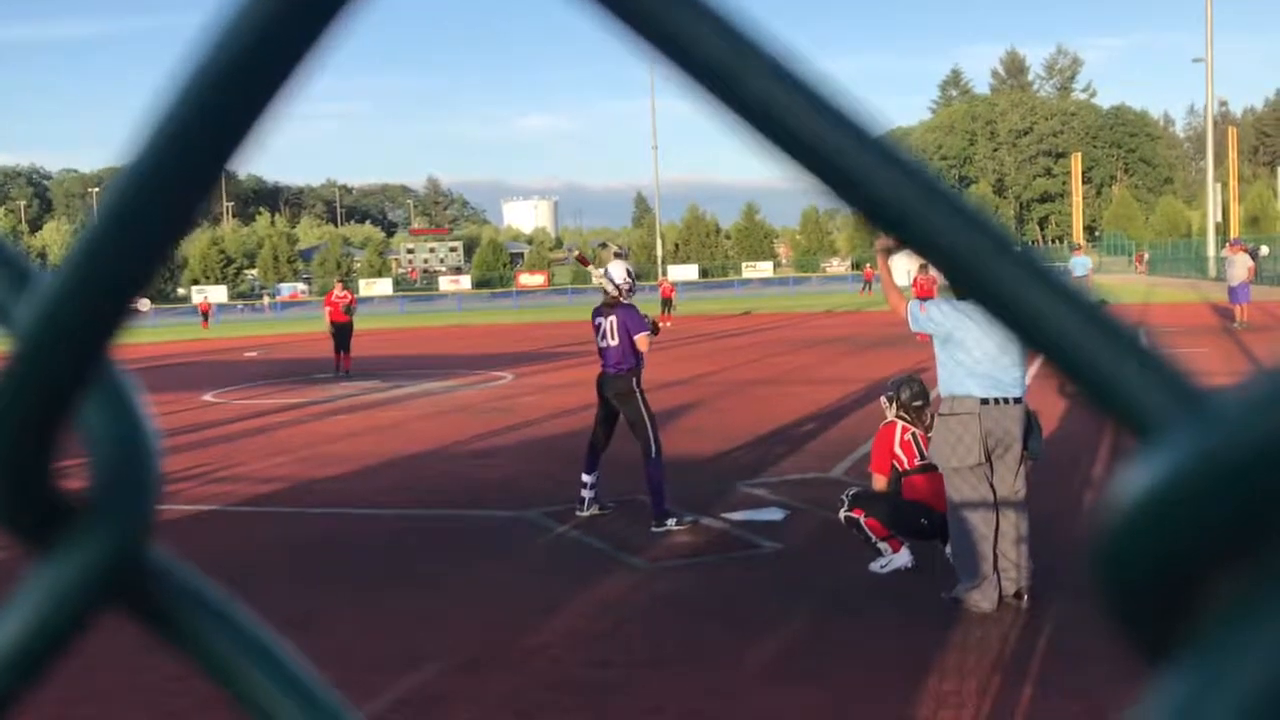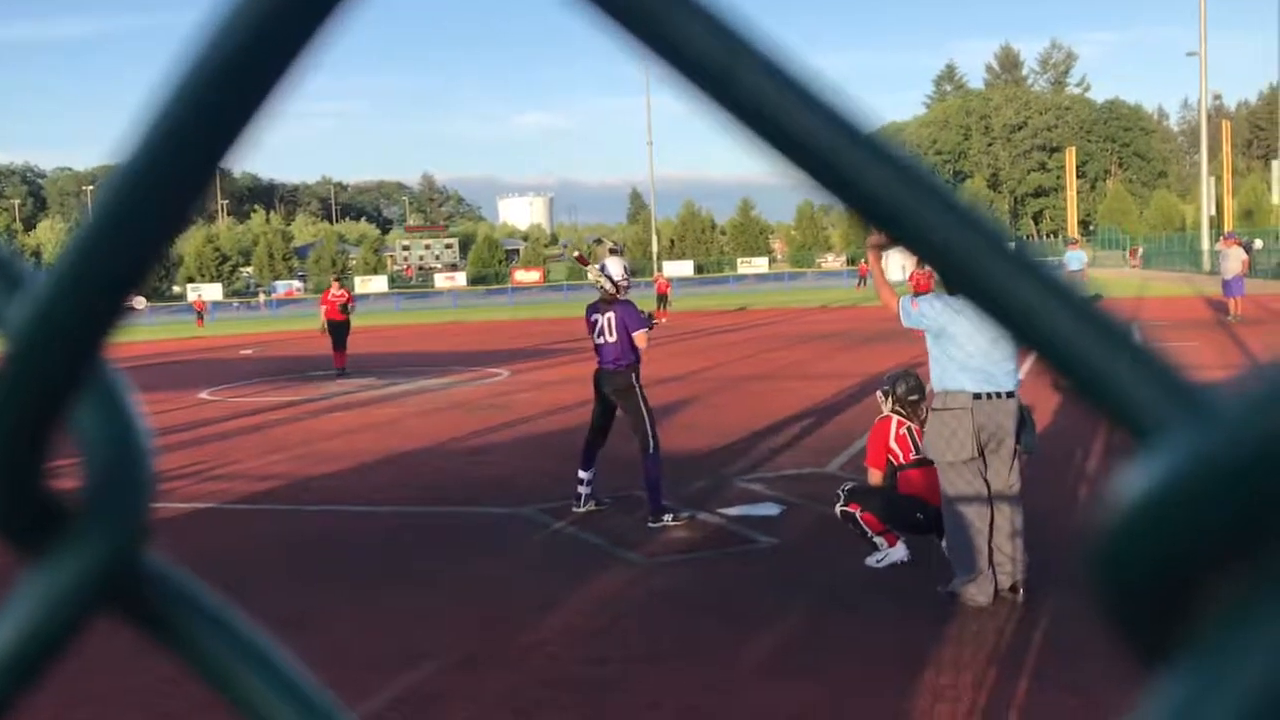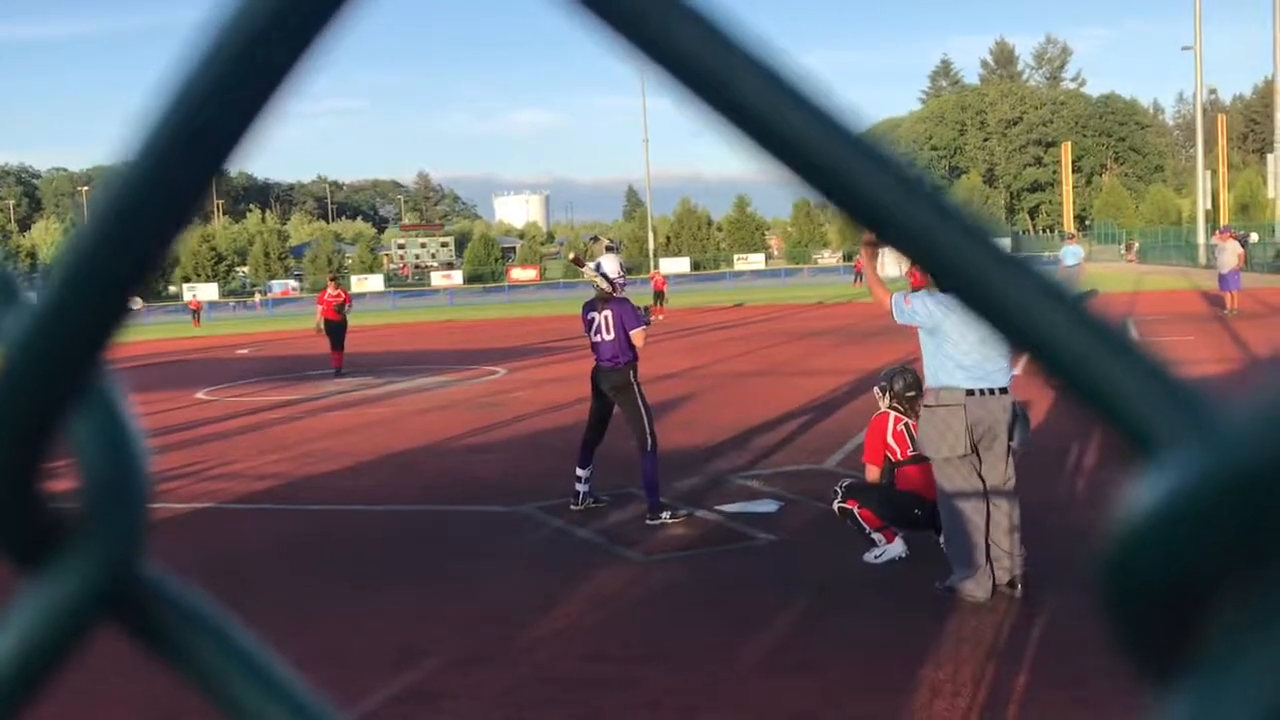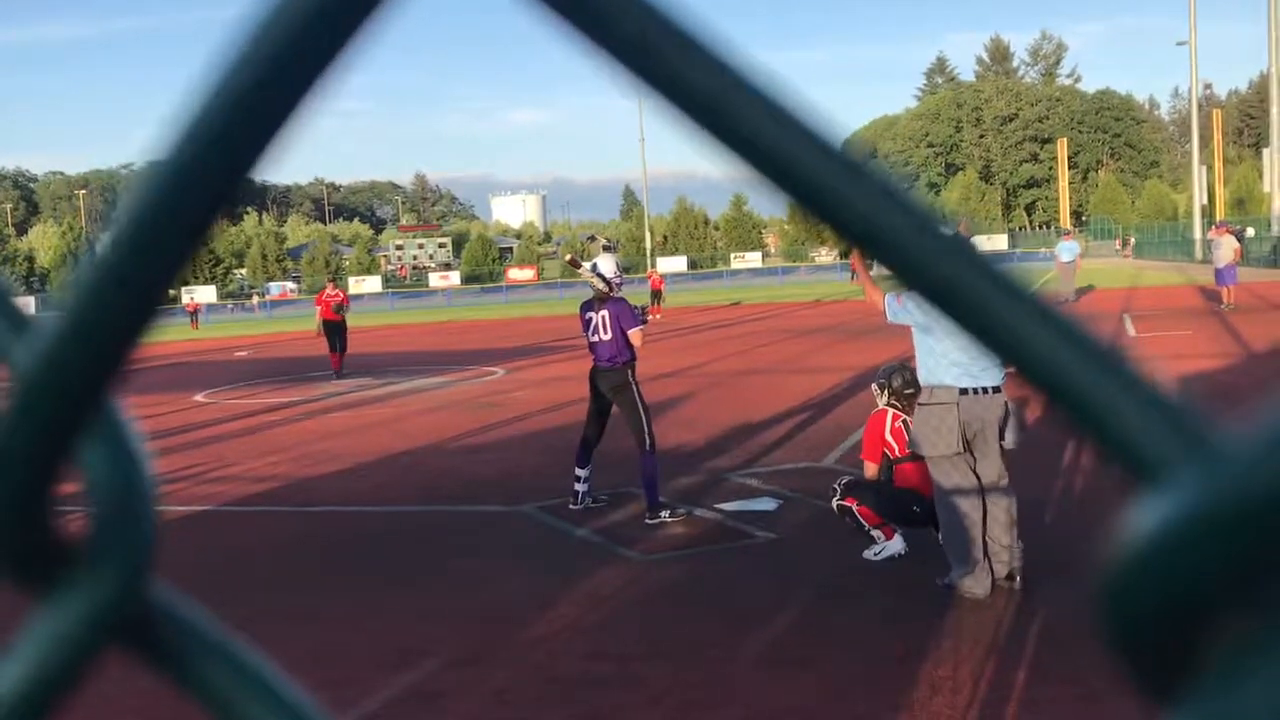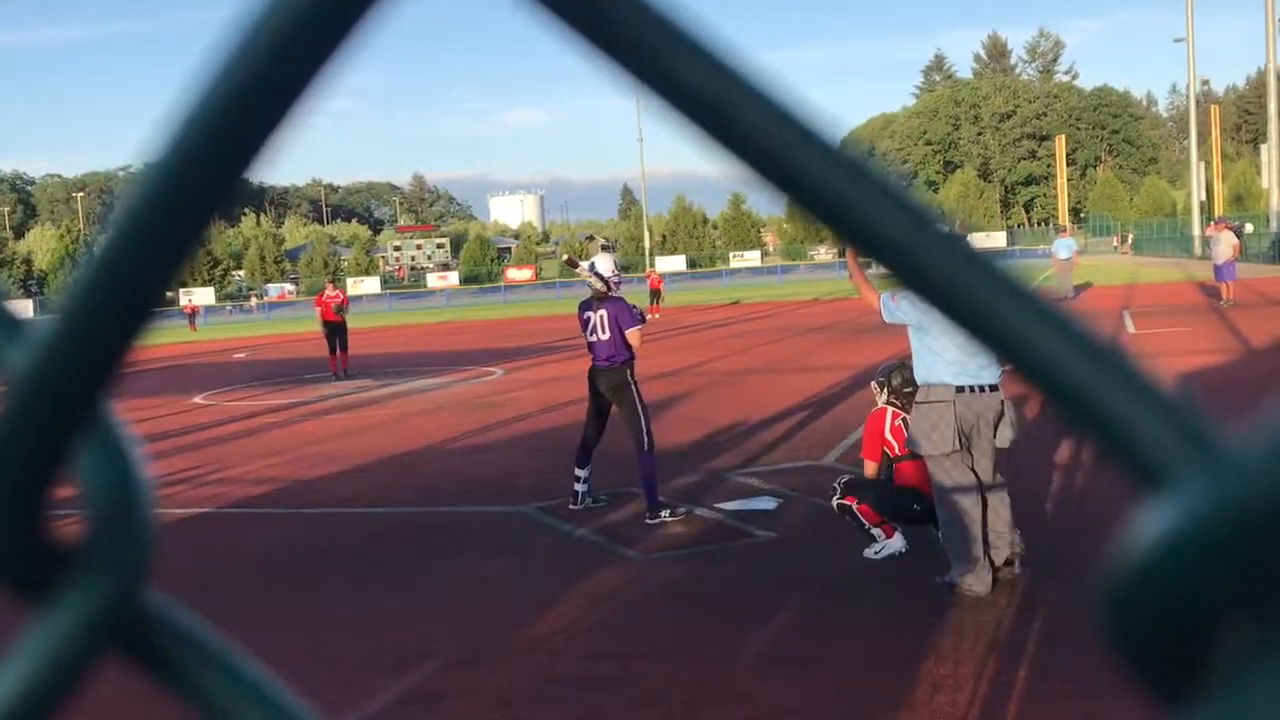
dt=0.2s
person 1, frame 1
left shoulder: (945, 313)
left elbow: (898, 303)
left wrist: (881, 258)
left hip: (966, 417)
right hip: (1012, 414)
left knee: (970, 507)
right knee: (1011, 502)
left ankle: (980, 591)
right ankle: (1015, 583)
person 1, frame 2
left shoulder: (937, 308)
left elbow: (890, 300)
left wrist: (873, 255)
left hip: (959, 413)
right hip: (1004, 408)
left knee: (964, 500)
right knee: (1005, 495)
left ankle: (975, 584)
right ankle: (1011, 577)
person 1, frame 3
left shoulder: (930, 305)
left elbow: (883, 298)
left wrist: (866, 253)
left hip: (952, 409)
right hip: (997, 404)
left knee: (960, 495)
right knee: (1000, 489)
left ankle: (973, 580)
right ankle: (1009, 572)
person 1, frame 4
left shoulder: (923, 304)
left elbow: (875, 298)
left wrist: (857, 258)
left hip: (946, 407)
right hip: (991, 402)
left knee: (956, 493)
right knee: (995, 486)
left ankle: (972, 577)
right ankle: (1007, 566)
person 1, frame 5
left shoulder: (921, 303)
left elbow: (871, 298)
left wrist: (852, 257)
left hip: (944, 404)
right hip: (987, 398)
left knee: (955, 490)
right knee: (989, 479)
left ankle: (972, 576)
right ankle: (1006, 554)
person 2, frame 1
left shoulder: (597, 313)
right shoulder: (628, 311)
right elbow: (644, 346)
left wrist: (644, 328)
right wrist: (647, 328)
left hip: (605, 381)
right hip: (626, 383)
left knee: (598, 440)
right knee: (651, 447)
left ankle: (586, 500)
right ankle: (660, 516)
person 2, frame 2
left shoulder: (592, 310)
right shoulder: (626, 307)
right elbow: (642, 343)
right wrist: (645, 324)
left hip: (602, 377)
right hip: (625, 379)
left knee: (595, 437)
right knee: (649, 442)
left ankle: (583, 496)
right ankle: (657, 511)
person 2, frame 3
left shoulder: (588, 308)
right shoulder: (623, 305)
right elbow: (639, 341)
right wrist: (640, 321)
left hip: (599, 375)
right hip: (622, 376)
left knee: (593, 434)
right knee: (647, 439)
left ankle: (581, 494)
right ankle: (655, 508)
person 2, frame 4
left shoulder: (586, 307)
right shoulder: (620, 304)
right elbow: (637, 340)
right wrist: (638, 320)
left hip: (598, 374)
right hip: (621, 376)
left knee: (591, 434)
right knee: (645, 438)
left ankle: (580, 494)
right ankle: (654, 507)
person 2, frame 5
left shoulder: (585, 307)
right shoulder: (618, 304)
right elbow: (635, 341)
right wrist: (636, 319)
left hip: (597, 375)
right hip: (620, 375)
left knee: (591, 433)
right knee: (643, 438)
left ankle: (580, 494)
right ankle: (654, 507)
person 3, frame 1
left shoulder: (889, 431)
left elbow: (879, 488)
left hip: (917, 518)
left knee: (852, 500)
left ankle: (896, 552)
right ankle: (952, 541)
person 3, frame 2
left shoulder: (885, 425)
left elbow: (875, 483)
left wrist: (883, 498)
left hip: (913, 513)
left knee: (847, 496)
left ankle: (892, 547)
person 3, frame 3
left shoulder: (882, 421)
left elbow: (872, 479)
left wrist: (884, 491)
left hip: (912, 509)
left knee: (845, 492)
left ankle: (889, 542)
person 3, frame 4
left shoulder: (880, 418)
left elbow: (870, 476)
left wrist: (880, 490)
left hip: (910, 505)
left knee: (843, 490)
left ankle: (889, 539)
person 3, frame 5
left shoulder: (880, 416)
left elbow: (870, 474)
left wrist: (880, 487)
left hip: (910, 504)
left knee: (843, 489)
left ankle: (889, 537)
